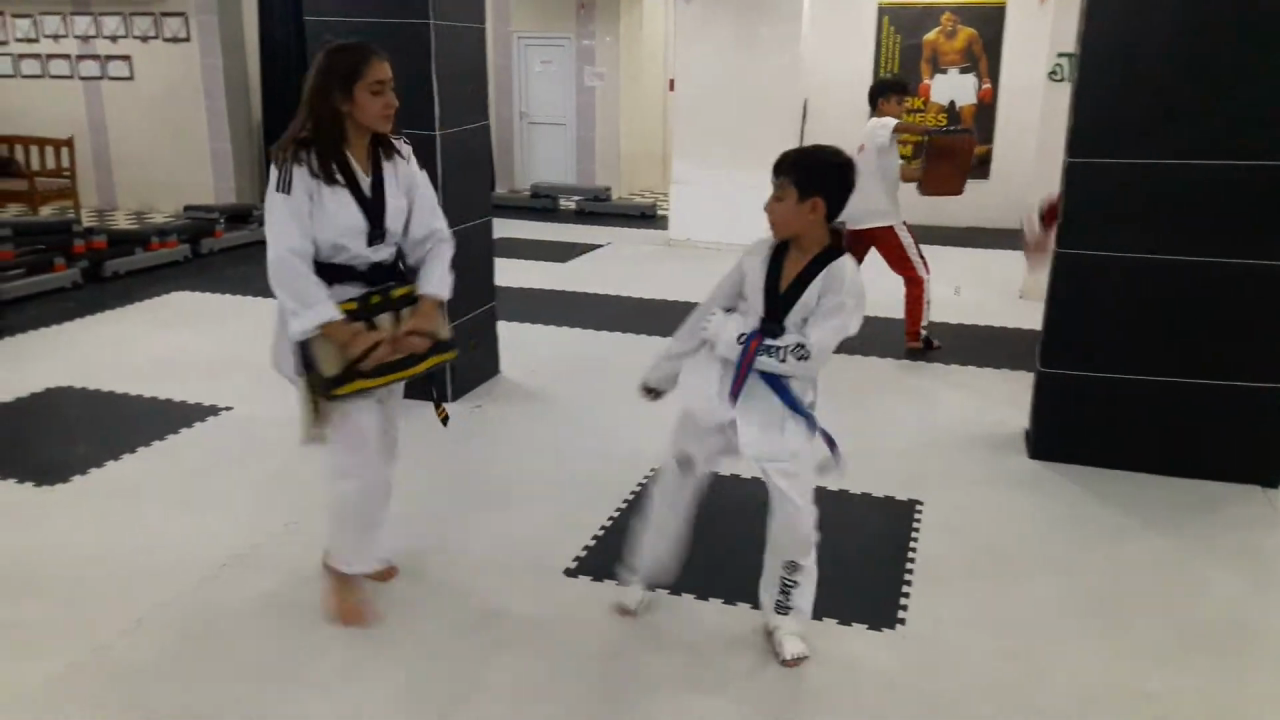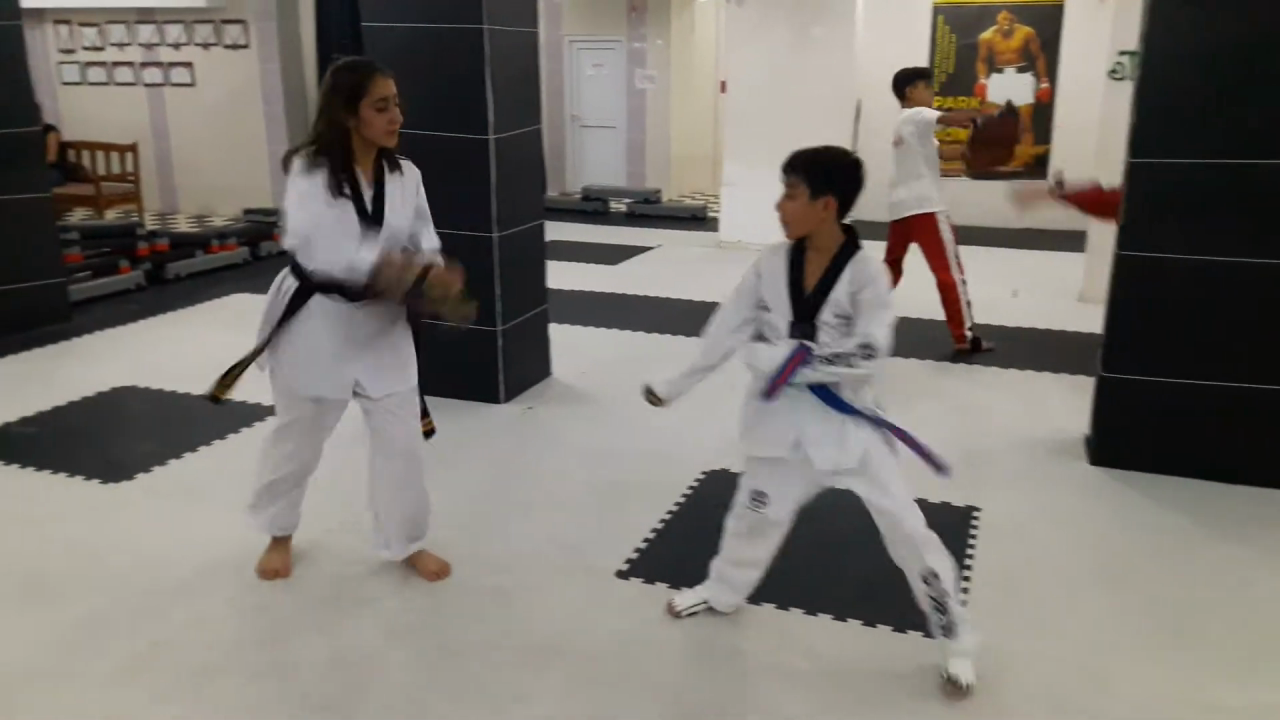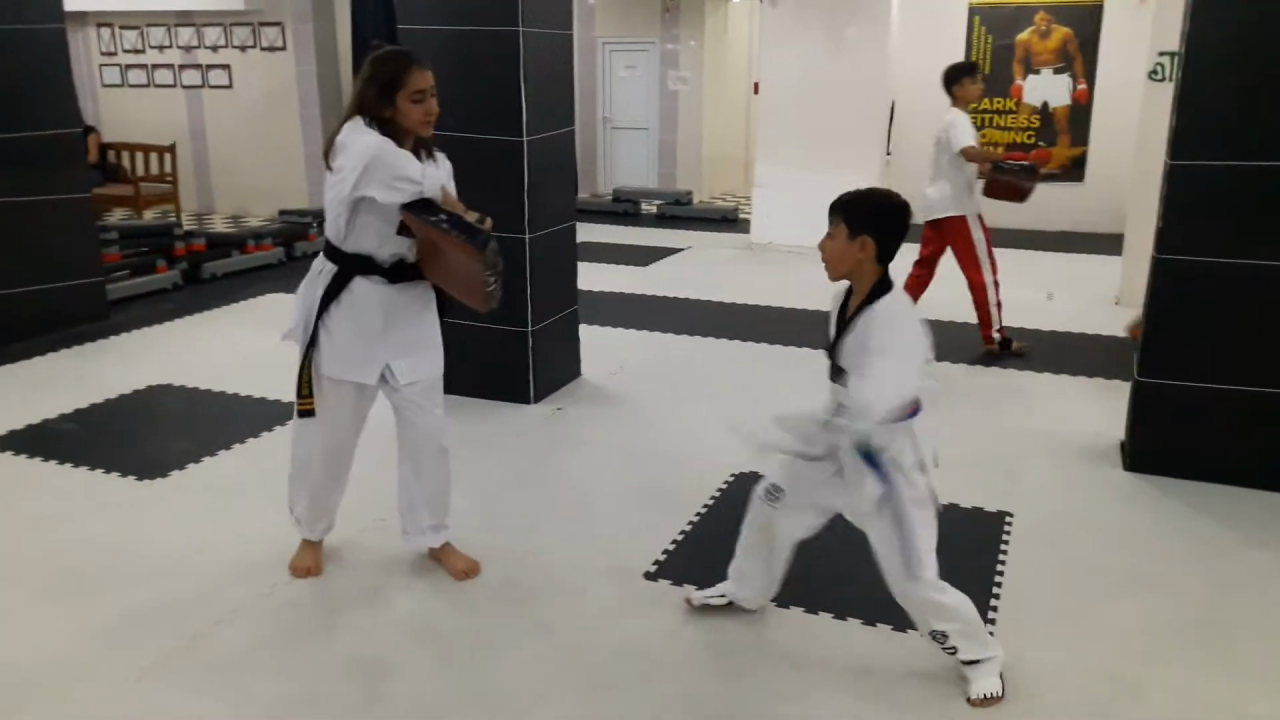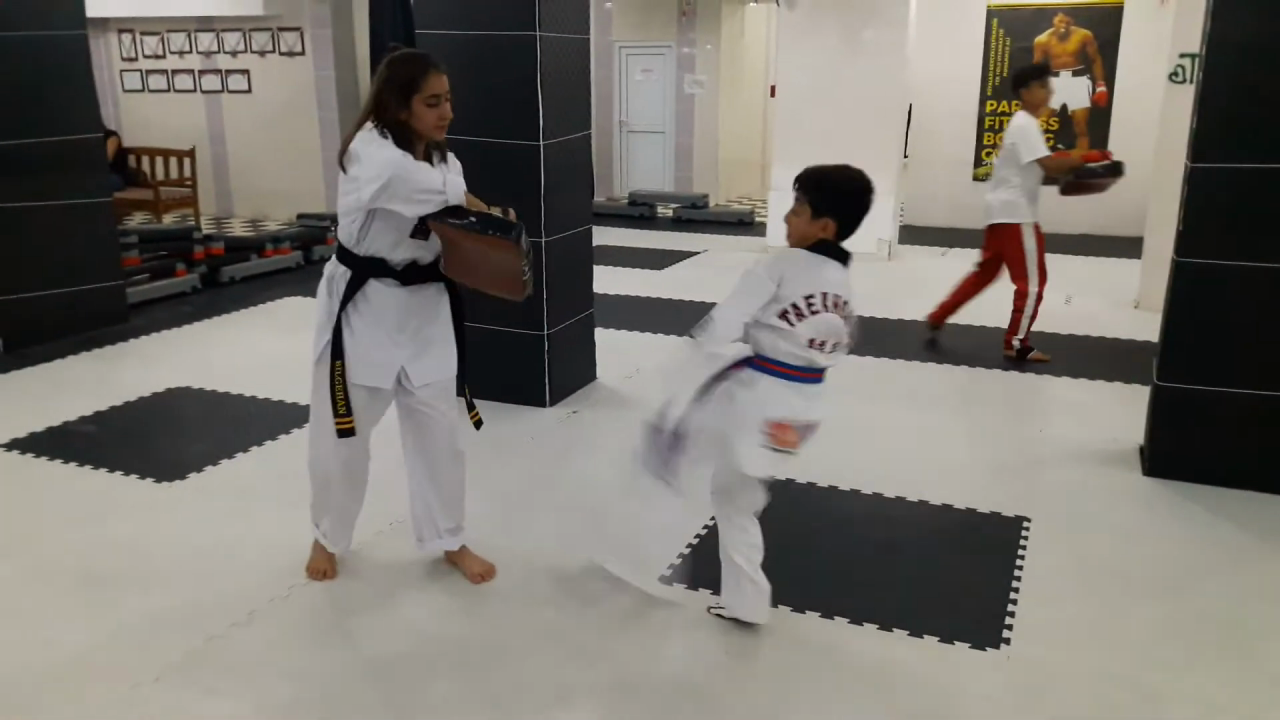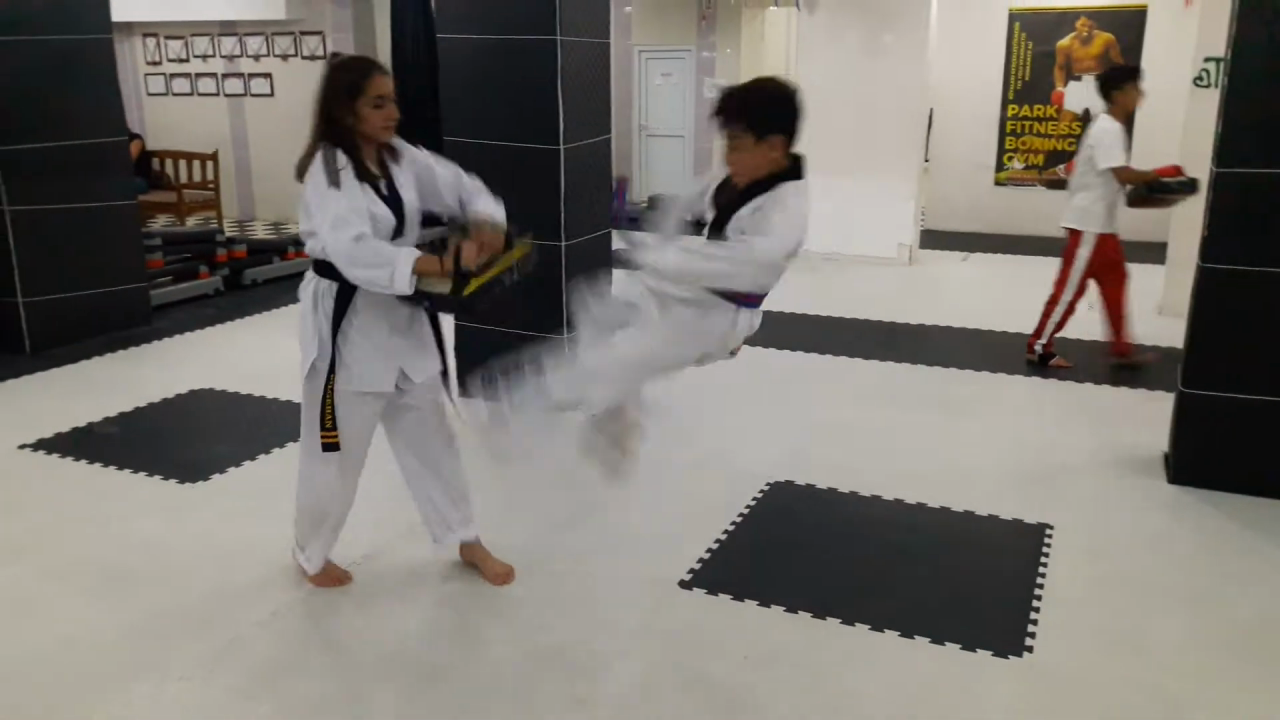
dt=0.3s
person 1, frame 1
left shoulder: (399, 159)
right shoulder: (298, 166)
left elbow: (432, 237)
right elbow: (287, 261)
left wrist: (429, 308)
right wrist: (337, 328)
right hip: (326, 320)
left knee: (377, 442)
right knee: (356, 447)
left ankle: (350, 550)
right ankle: (345, 567)
person 1, frame 2
left shoulder: (405, 176)
right shoulder: (311, 167)
left elbow: (422, 248)
right elbow: (315, 235)
left wrist: (432, 273)
right wrist: (383, 261)
left hip: (381, 321)
right hip: (314, 322)
left knee: (401, 439)
right knee: (295, 438)
left ankle: (407, 543)
right ankle: (278, 532)
person 1, frame 3
left shoulder: (435, 162)
right shoulder: (355, 141)
right elbow: (377, 161)
right wrist: (440, 196)
left hip: (409, 305)
right hip: (347, 304)
left knee: (425, 428)
right knee: (326, 430)
left ankle: (433, 537)
right ankle: (312, 533)
person 1, frame 4
left shoulder: (445, 163)
right shoulder: (371, 145)
right elbow: (392, 177)
right wrist: (462, 200)
left hip: (424, 307)
right hip: (363, 308)
left knee: (440, 430)
right knee: (343, 435)
left ankle: (449, 540)
right ankle: (327, 537)
person 1, frame 5
left shoulder: (401, 158)
right shoulder: (327, 170)
left elbow: (461, 187)
right elbow: (349, 248)
left wrist: (486, 224)
right wrist: (417, 265)
left hip: (402, 313)
right hip: (346, 318)
left knee: (430, 428)
right knee: (336, 441)
left ankle: (465, 539)
right ankle: (312, 553)
person 2, frame 1
left shoulder: (841, 279)
right shoulder: (760, 254)
left elbow: (802, 357)
right elbow: (711, 311)
left wrist: (730, 338)
right wrist: (665, 367)
left hip: (784, 408)
right hip: (724, 384)
left knee: (793, 515)
right knee: (676, 483)
left ankle: (783, 615)
right ankle: (645, 575)
person 2, frame 2
left shoulder: (865, 271)
right shoulder: (773, 262)
left elbow: (870, 352)
right elbow: (730, 325)
left wrist: (789, 363)
right wrist: (679, 382)
left hip: (844, 412)
right hip: (782, 410)
left knee: (903, 525)
right knee: (756, 508)
left ankle: (955, 636)
right ankle: (719, 592)
person 2, frame 3
left shoulder: (891, 320)
right shoulder: (852, 300)
left elbow: (871, 410)
left wrist: (802, 435)
left hip: (887, 455)
right hip: (841, 444)
left knee: (913, 578)
right knee: (772, 502)
left ankle: (980, 655)
right ankle: (743, 588)
person 2, frame 4
left shoulder: (780, 268)
right shoulder: (840, 281)
left elbow: (719, 329)
left hip: (755, 399)
right hip: (800, 408)
left knee: (667, 437)
right knee: (731, 496)
right ankle: (745, 602)
person 2, frame 5
left shoulder: (786, 210)
right shoulder: (742, 176)
left elbow: (731, 265)
right elbow: (699, 202)
left wrist: (655, 255)
right wrist: (660, 239)
left hip: (710, 318)
right hip: (684, 296)
left knee: (606, 368)
right knee: (596, 306)
right ankle: (612, 416)
person 3, frame 1
left shoulder: (878, 136)
right shoulder: (881, 126)
left elbow: (902, 173)
right elbow: (907, 128)
right wrist: (934, 132)
left hip: (855, 216)
right hip: (882, 217)
right knee: (917, 273)
right ankle: (917, 335)
person 3, frame 2
left shoulder: (906, 124)
right shoulder: (917, 115)
left elbow: (940, 151)
right elbow: (950, 118)
right wrist: (979, 115)
left hip: (901, 207)
right hip: (924, 206)
left knee: (891, 267)
right knee: (949, 270)
right ankle: (964, 336)
person 3, frame 3
left shoulder: (955, 119)
right shoulder: (958, 120)
left elbow: (967, 166)
right elbow: (971, 154)
left wrist: (996, 165)
right wrist: (1007, 156)
left hip: (938, 205)
right hip: (956, 207)
left knee: (924, 267)
right knee: (983, 269)
right ankle: (994, 336)
person 3, frame 4
left shoulder: (1023, 123)
right shoulder: (1027, 125)
left elbow: (1040, 169)
right elbow: (1049, 164)
left wrist: (1074, 164)
right wrist: (1086, 157)
left hip: (1003, 211)
right hip: (1015, 213)
left knee: (985, 271)
right knee: (1032, 279)
left ankle: (937, 318)
right ankle: (1016, 343)
person 3, frame 5
left shoulder: (1108, 126)
right shoulder: (1109, 129)
right elbow: (1123, 175)
left wrist: (1147, 180)
right wrist: (1160, 174)
left hip: (1101, 223)
right hip: (1089, 223)
left knee: (1114, 282)
right knee: (1070, 286)
left ankle: (1121, 347)
right ankle: (1039, 346)
